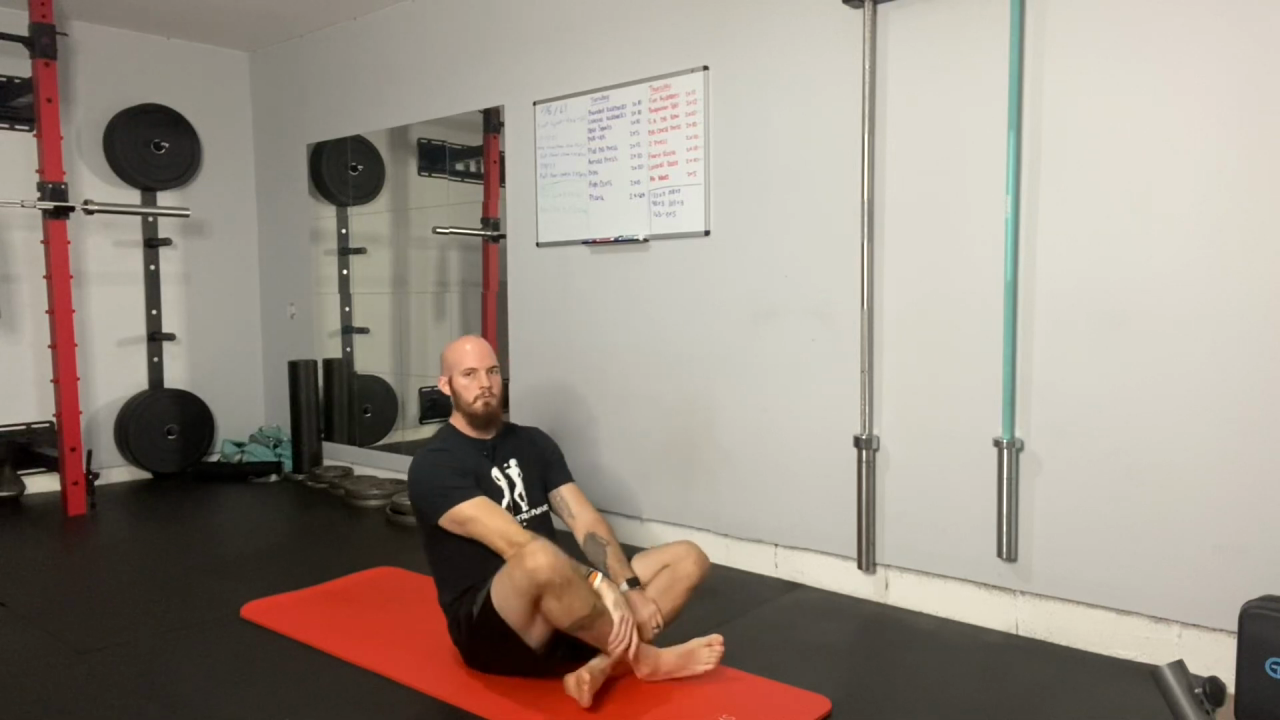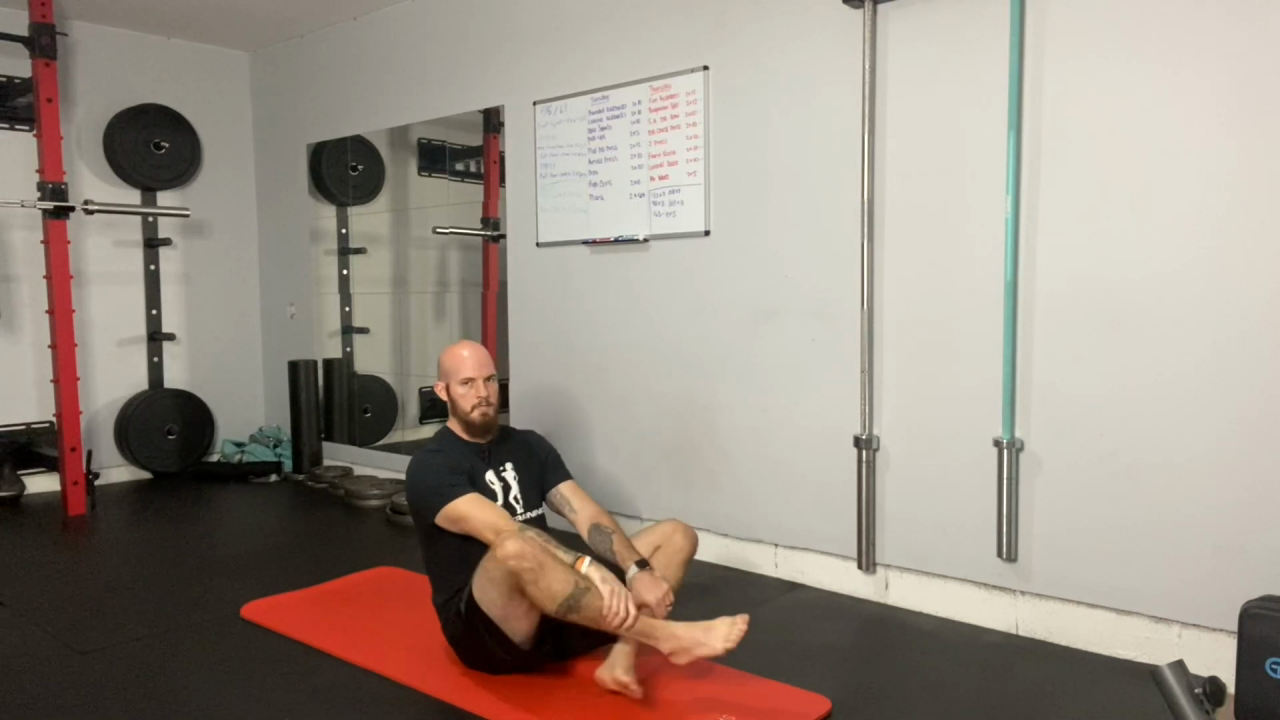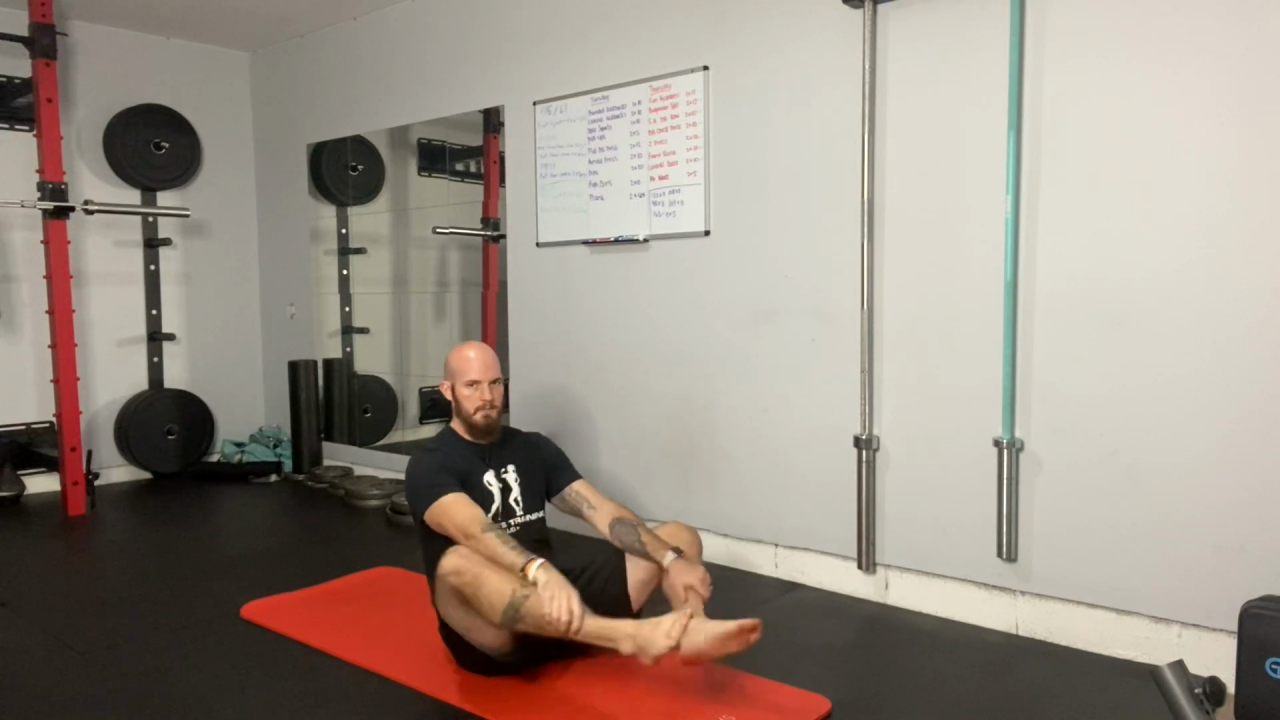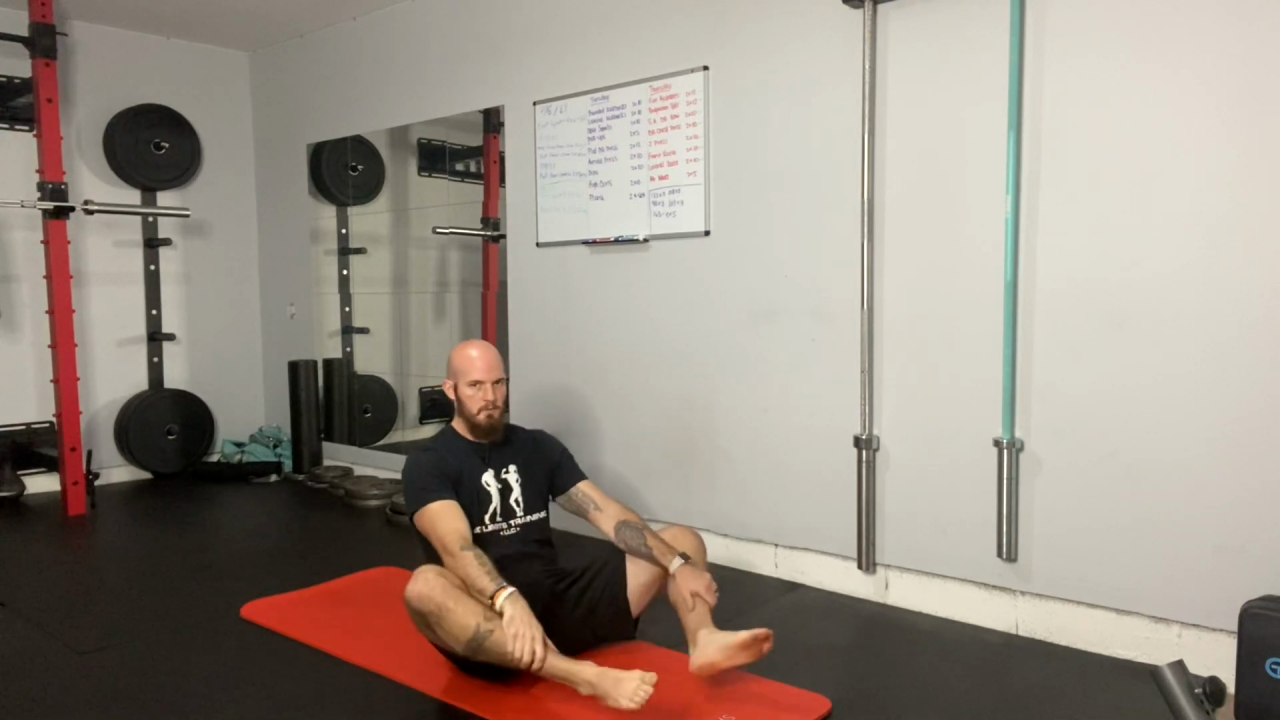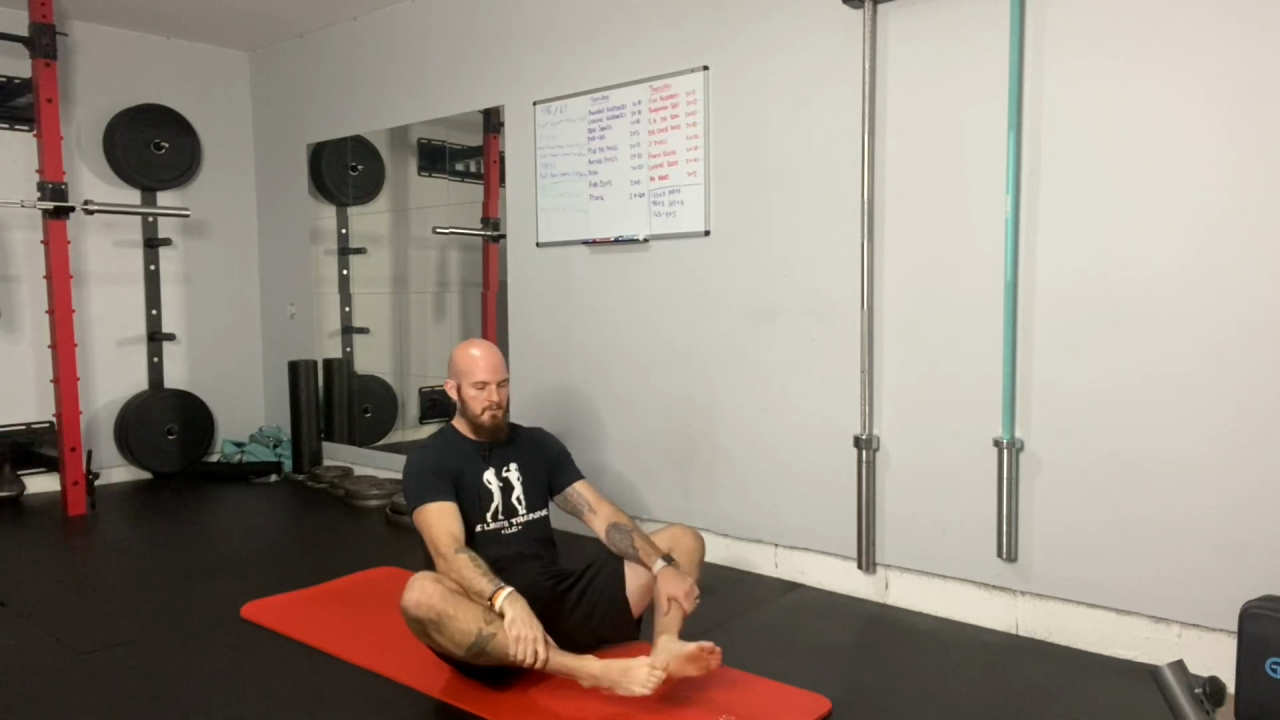
dt=0.3s
person 1, frame 1
left shoulder: (533, 442)
right shoulder: (434, 465)
left elbow: (584, 521)
right elbow: (512, 543)
left wrist: (631, 588)
right wrist: (599, 585)
left hip: (560, 601)
right hip: (488, 624)
left knee: (688, 558)
right knee: (541, 559)
left ankle: (599, 665)
right ankle: (641, 658)
person 1, frame 2
left shoulder: (529, 445)
right shoulder: (431, 466)
left elbow: (586, 516)
right elbow: (506, 534)
left wrist: (641, 571)
right wrist: (588, 567)
left hip: (553, 608)
right hip: (491, 625)
left knee: (675, 535)
right knee: (515, 551)
left ankle: (620, 658)
right ankle: (667, 637)
person 1, frame 3
left shoulder: (534, 448)
right shoulder: (430, 465)
left elbow: (603, 514)
right elbow: (476, 533)
left wrist: (673, 559)
right wrist: (539, 571)
left hip: (553, 601)
right hip: (490, 632)
left knee: (680, 537)
right knee: (457, 564)
left ankle: (694, 636)
right ankle: (626, 636)
person 1, frame 4
left shoulder: (537, 445)
right shoulder: (429, 463)
left elbow: (608, 515)
right elbow: (456, 549)
left wrist: (679, 564)
right wrist: (510, 601)
left hip: (558, 596)
right hip: (490, 618)
left knee: (683, 542)
right knee: (424, 587)
left ankle: (703, 641)
right ankle: (583, 676)
person 1, frame 5
left shoulder: (538, 444)
right shoulder: (431, 461)
left elbow: (601, 516)
right elbow: (449, 552)
left wrist: (662, 566)
right wrist: (508, 601)
left hip: (559, 598)
right hip: (488, 613)
left knee: (684, 540)
right knee: (421, 596)
left ankle: (664, 648)
right ankle: (586, 669)
